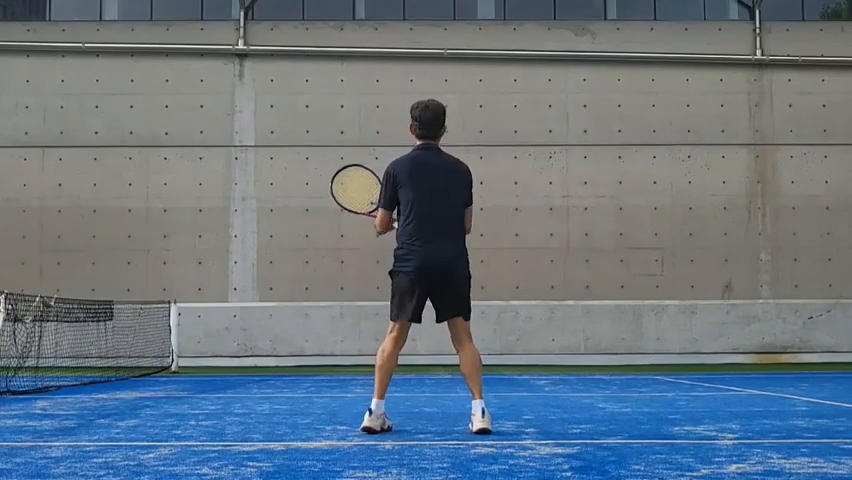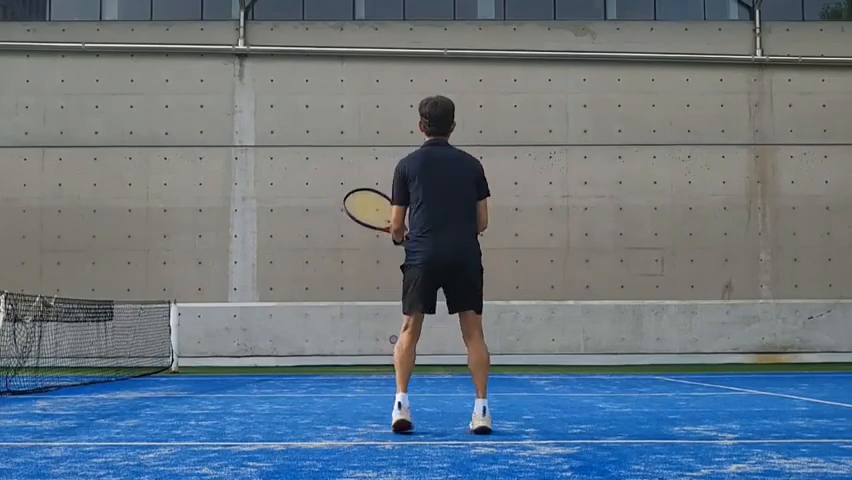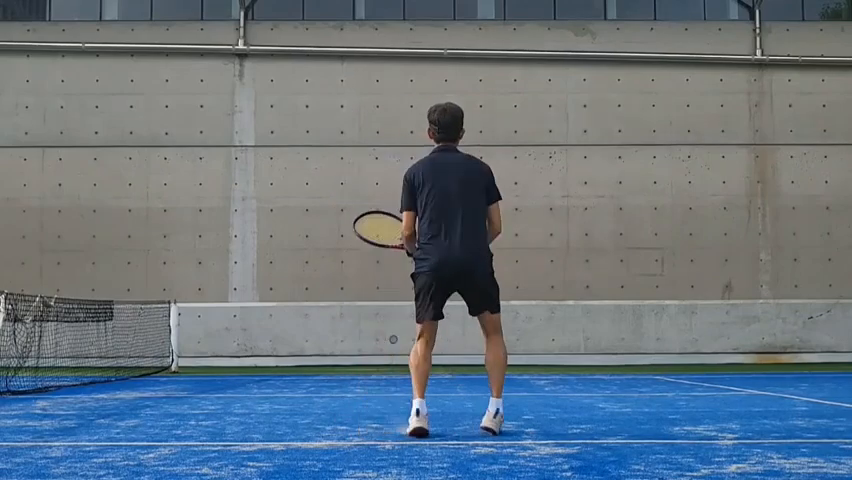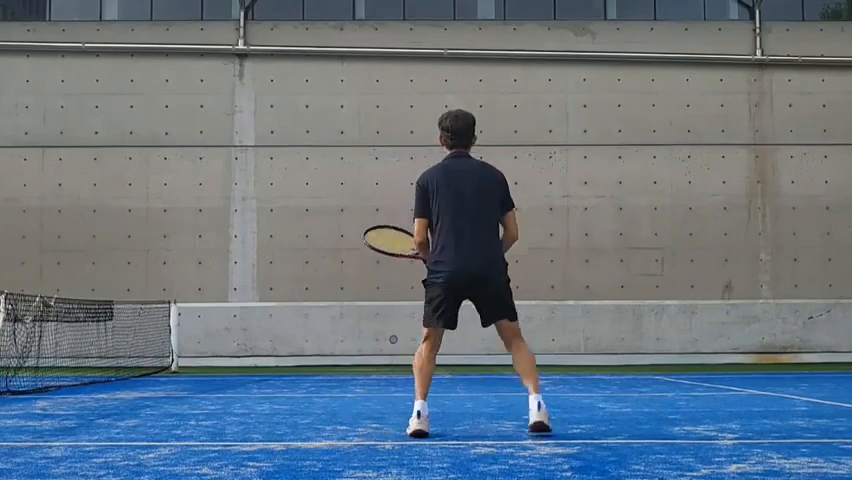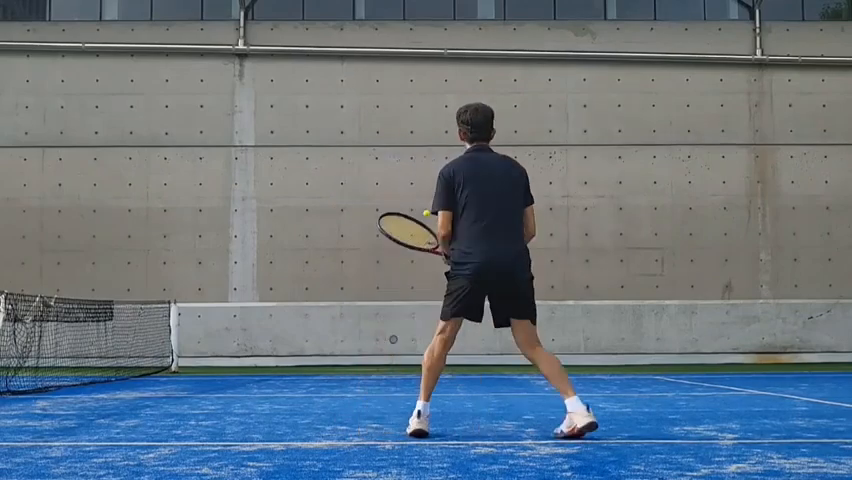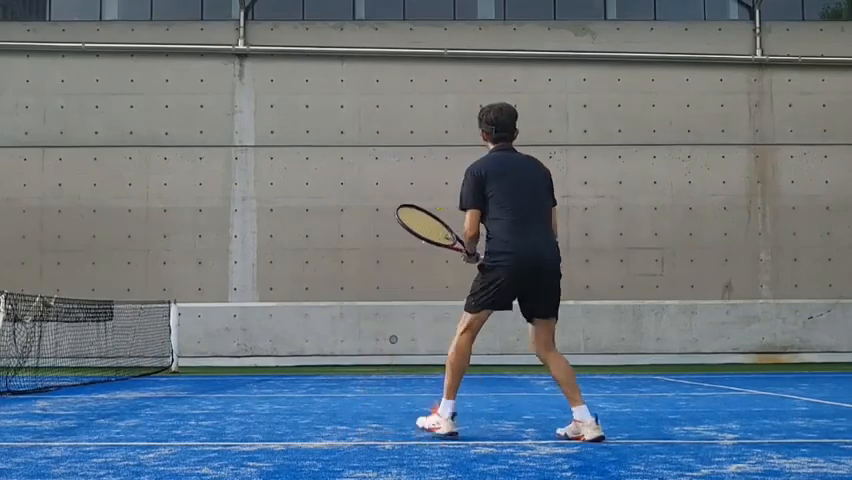
dt=0.1s
person 1, frame 1
left shoulder: (397, 168)
right shoulder: (460, 170)
left elbow: (381, 225)
left wrist: (383, 223)
left hip: (411, 264)
right hip: (453, 264)
left knee: (394, 338)
right knee: (463, 339)
left ankle: (376, 411)
right ankle: (479, 411)
person 1, frame 2
left shoulder: (407, 164)
right shoulder: (471, 164)
left elbow: (396, 225)
right elbow: (483, 221)
left wrist: (401, 236)
left hip: (422, 257)
right hip: (465, 257)
left knee: (409, 332)
right knee: (474, 334)
left ankle: (401, 404)
right ankle: (481, 410)
person 1, frame 3
left shoulder: (415, 172)
right shoulder: (480, 168)
left elbow: (407, 231)
right elbow: (495, 226)
left wrist: (418, 251)
left hip: (432, 264)
right hip: (476, 262)
left knee: (424, 339)
right knee: (494, 333)
left ankle: (418, 411)
right ankle: (495, 409)
person 1, frame 4
left shoulder: (429, 178)
right shoulder: (494, 175)
left elbow: (420, 239)
right elbow: (512, 233)
left wrist: (430, 260)
left hip: (446, 272)
right hip: (490, 271)
left knee: (429, 343)
right knee: (514, 342)
left ankle: (420, 414)
right ankle: (536, 405)
person 1, frame 5
left shoulder: (452, 171)
right shoulder: (515, 168)
left elbow: (443, 232)
right elbow: (529, 228)
left wrist: (448, 254)
left hip: (472, 268)
right hip: (516, 266)
left knee: (443, 338)
right knee: (530, 345)
left ankle: (421, 414)
right ankle: (578, 410)
person 1, frame 6
left shoulder: (478, 169)
right shoulder: (538, 167)
left elbow: (471, 230)
left wrist: (470, 251)
left hip: (504, 261)
right hip: (546, 262)
left knee: (465, 333)
right knee: (546, 347)
left ankle: (445, 414)
right ankle: (585, 420)
